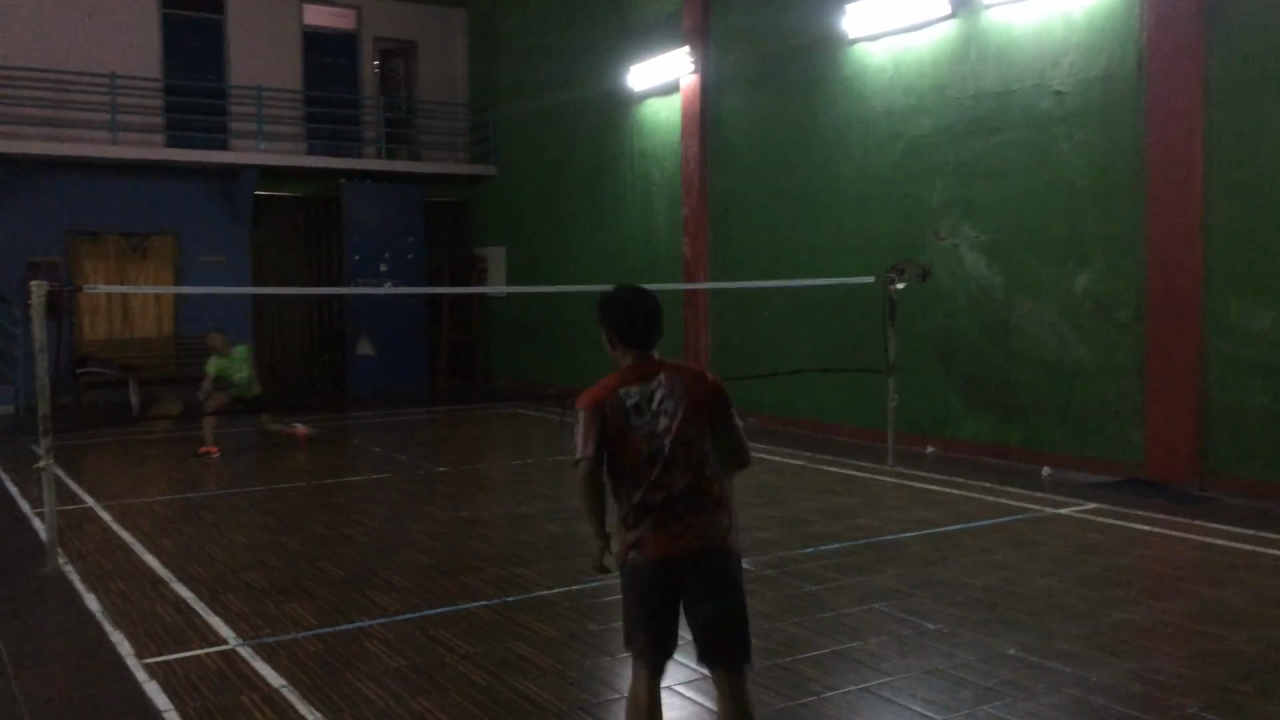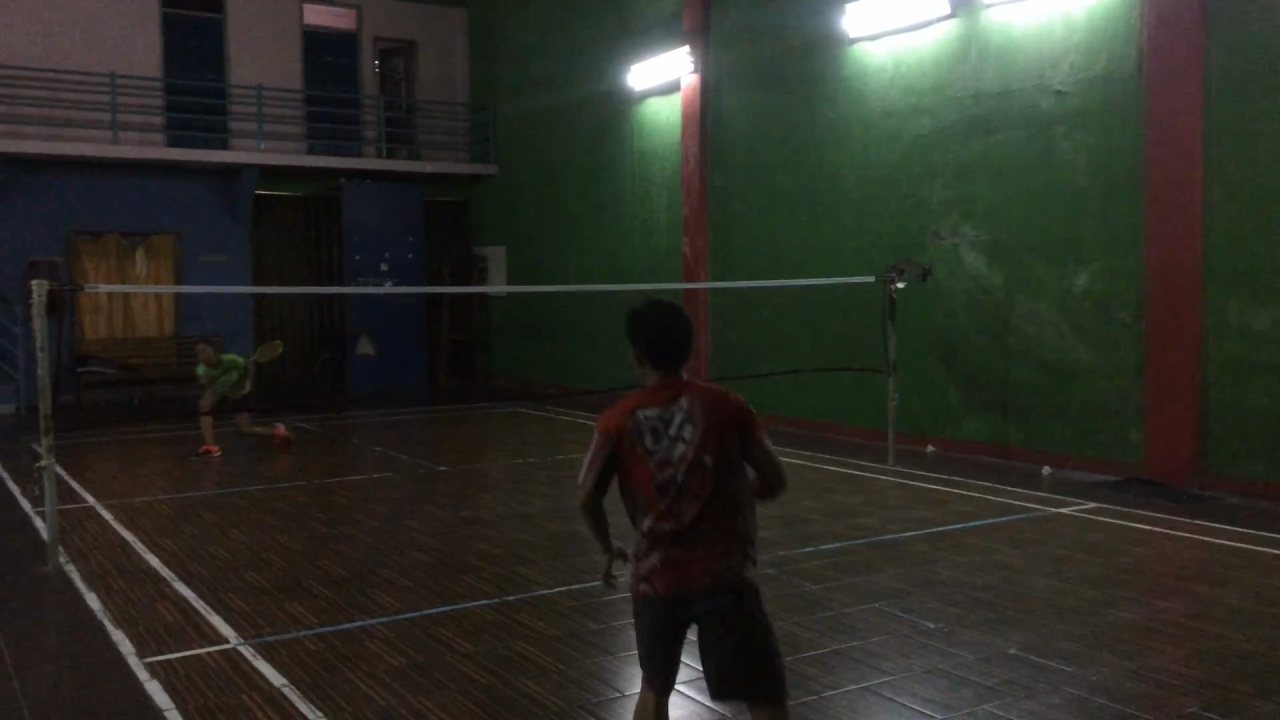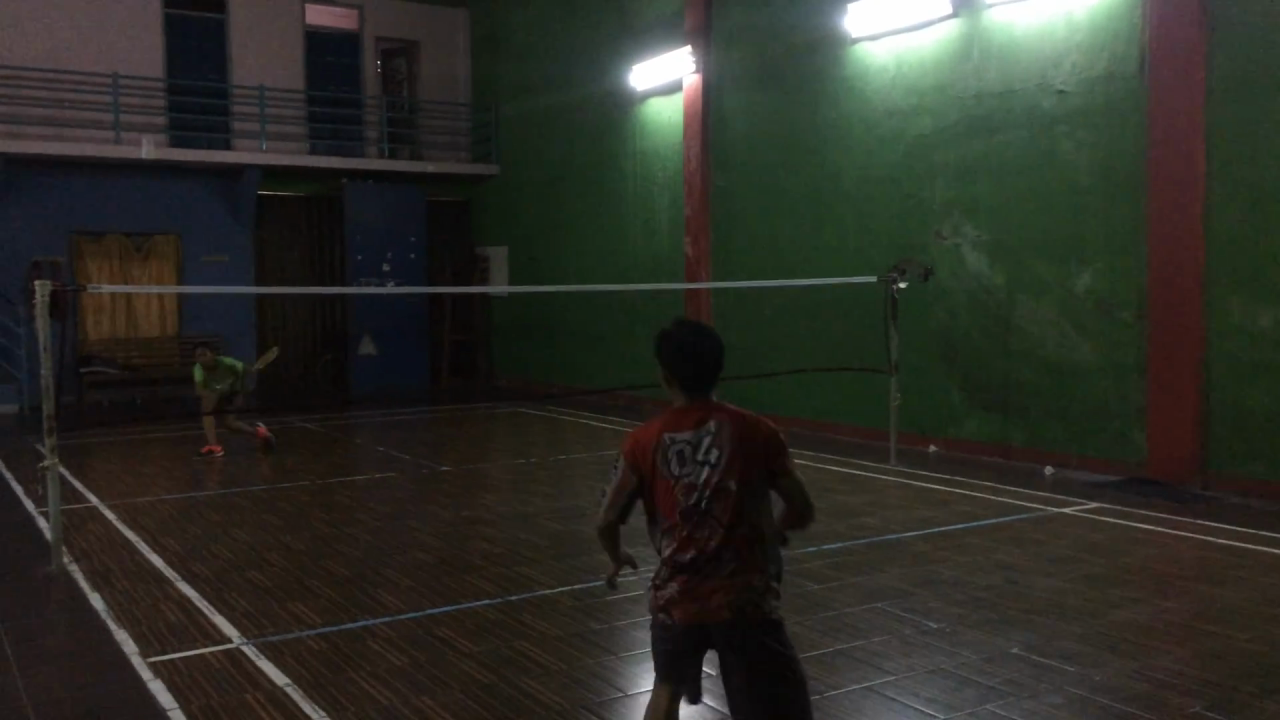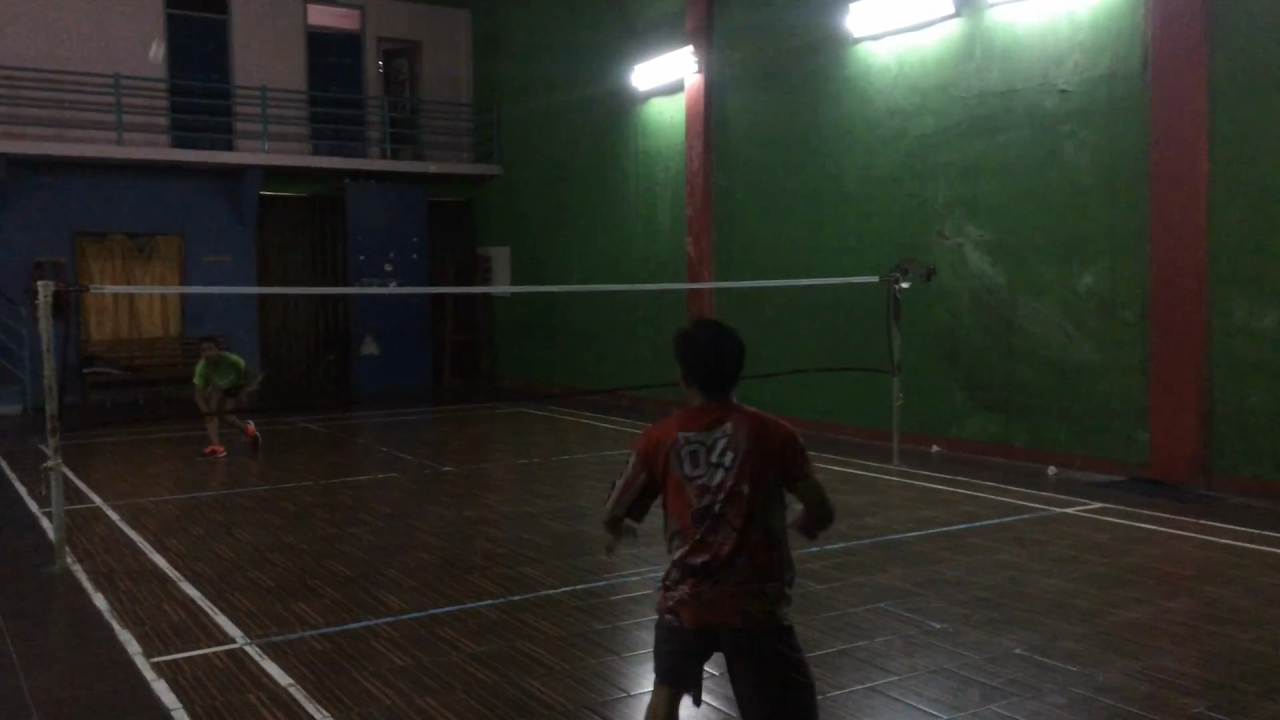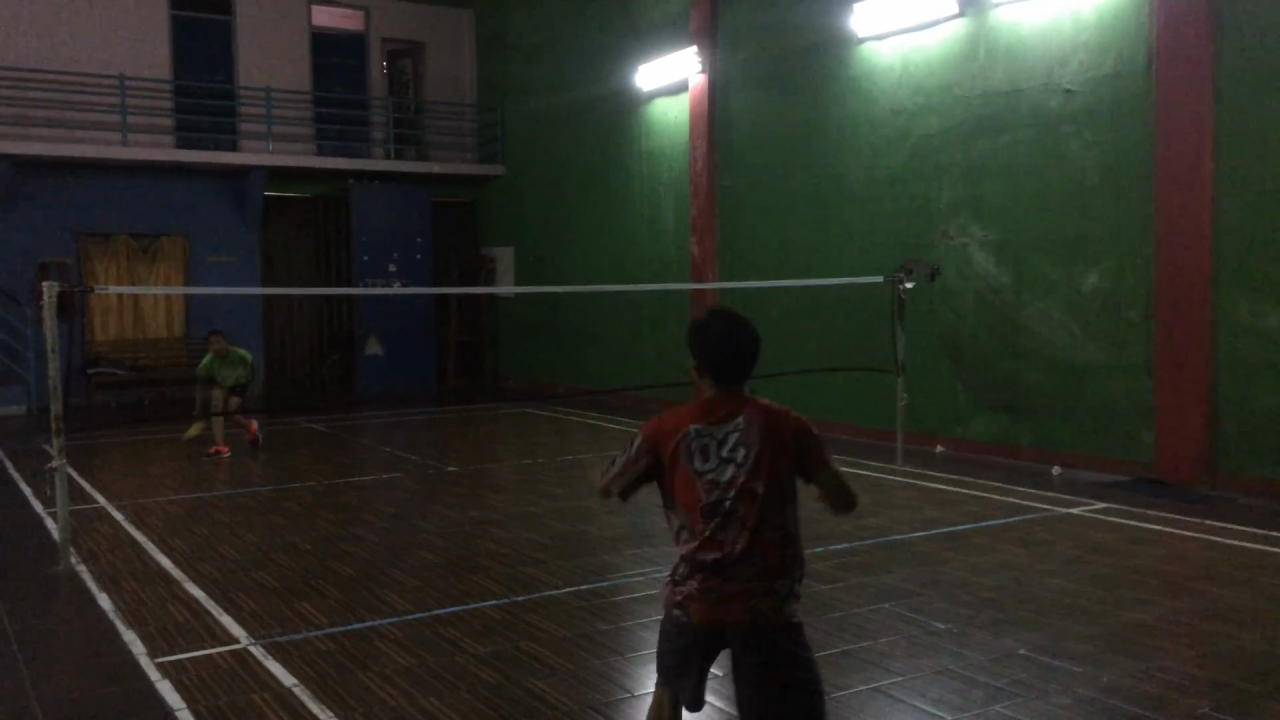
dt=0.1s
person 1, frame 1
left shoulder: (598, 400)
right shoulder: (702, 383)
left elbow: (589, 473)
right elbow: (740, 458)
left wrist: (600, 535)
left hip: (646, 551)
right hip: (709, 543)
left knee: (646, 672)
right knee: (730, 676)
person 1, frame 2
left shoulder: (618, 421)
right shoulder: (727, 407)
left elbow: (587, 497)
right elbow: (774, 481)
left wrist: (608, 549)
left hip: (655, 579)
right hip: (723, 576)
left knee: (654, 686)
person 1, frame 3
left shoulder: (643, 443)
right shoulder: (757, 433)
left elbow: (606, 522)
right elbow: (803, 511)
left wrist: (617, 558)
right wrist: (776, 530)
left hip: (675, 601)
right hip: (746, 603)
person 1, frame 4
left shoulder: (658, 441)
right shoulder: (773, 435)
left elbow: (613, 516)
right elbow: (822, 513)
left wrist: (619, 532)
right wrist: (806, 526)
left hip: (683, 604)
right hip: (756, 608)
person 1, frame 5
left shoulder: (666, 430)
right shoulder: (787, 427)
left elbow: (609, 487)
right elbow: (844, 500)
left wrist: (602, 472)
left hip: (691, 598)
right hip: (765, 605)
